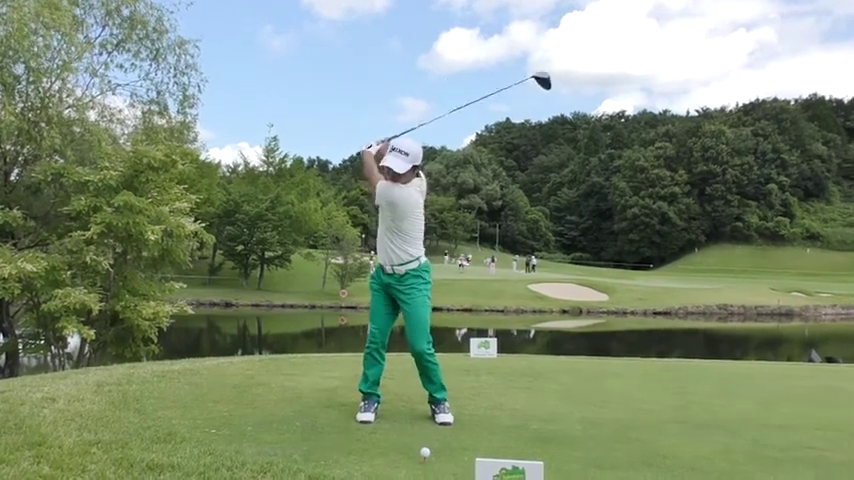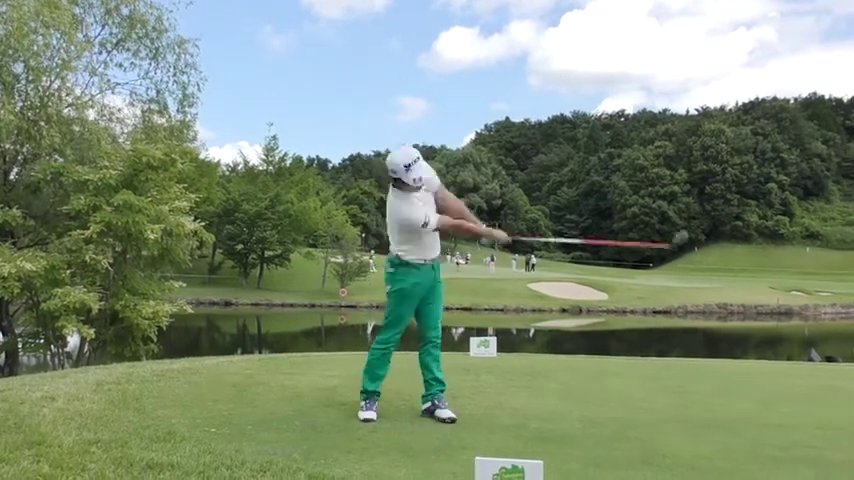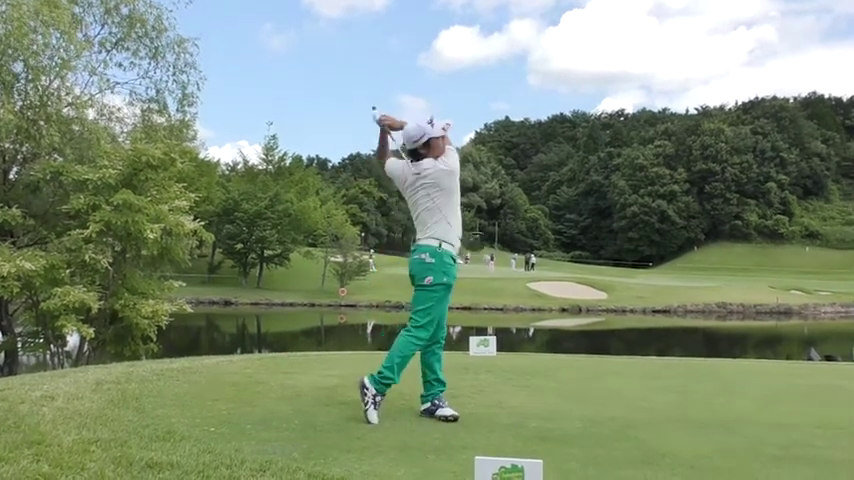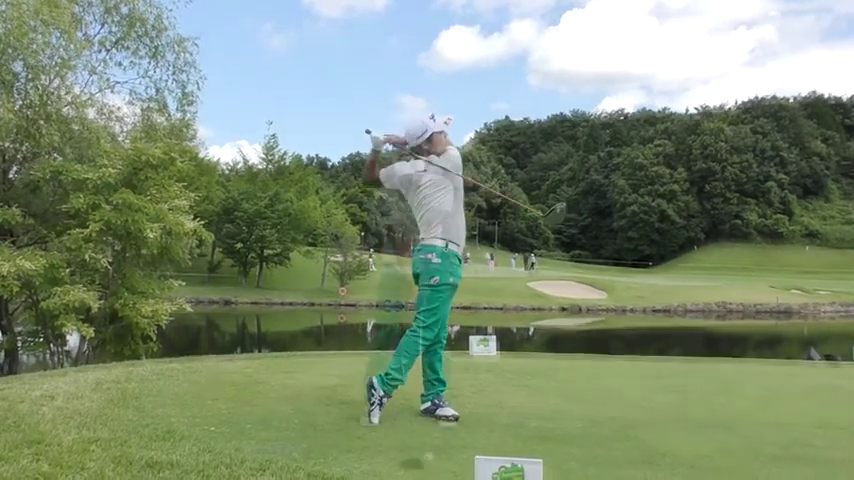
dt=0.4s
person 1, frame 1
left shoulder: (397, 193)
right shoulder: (417, 182)
left elbow: (372, 175)
left wrist: (368, 155)
right wrist: (381, 154)
left hip: (412, 278)
right hip: (384, 275)
left knee: (420, 344)
right knee: (376, 339)
left ankle: (438, 400)
right ankle: (370, 398)
person 1, frame 2
left shoulder: (420, 174)
right shoulder: (404, 211)
left elbow: (446, 199)
right elbow: (450, 226)
left wrist: (478, 225)
right wrist: (486, 233)
left hip: (428, 269)
right hip: (405, 271)
left knee: (431, 336)
right knee: (389, 337)
left ankle: (433, 399)
right ankle: (369, 396)
person 1, frame 3
left shoulder: (402, 170)
right shoulder: (446, 167)
left elbow: (383, 160)
right elbow: (448, 142)
left wrist: (385, 131)
right wrist: (401, 126)
left hip: (426, 256)
right hip: (437, 258)
left knee: (435, 335)
right knee: (419, 328)
left ankle: (433, 398)
right ankle: (377, 383)
person 1, frame 4
left shoulder: (406, 169)
right shoulder: (449, 162)
left elbow: (370, 178)
left wrist: (376, 149)
left hip: (428, 256)
right hip: (441, 257)
left knee: (435, 333)
right knee: (424, 329)
left ankle: (433, 397)
right ankle: (384, 385)
